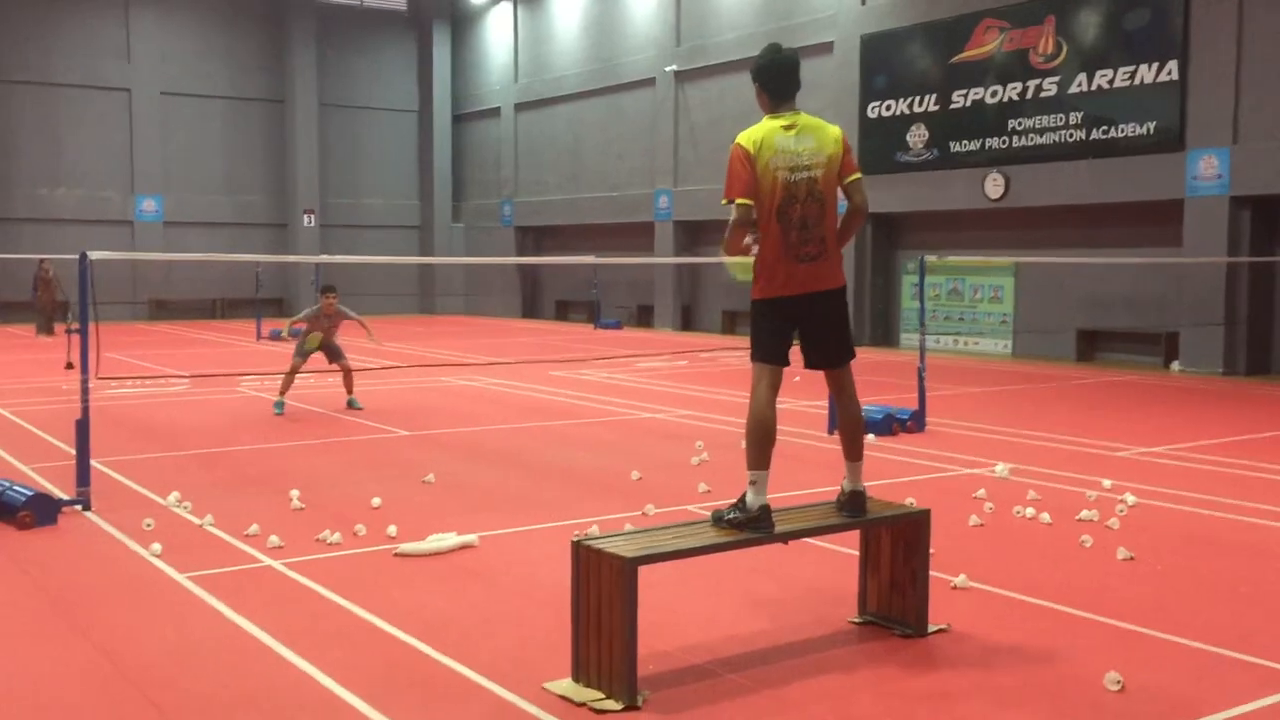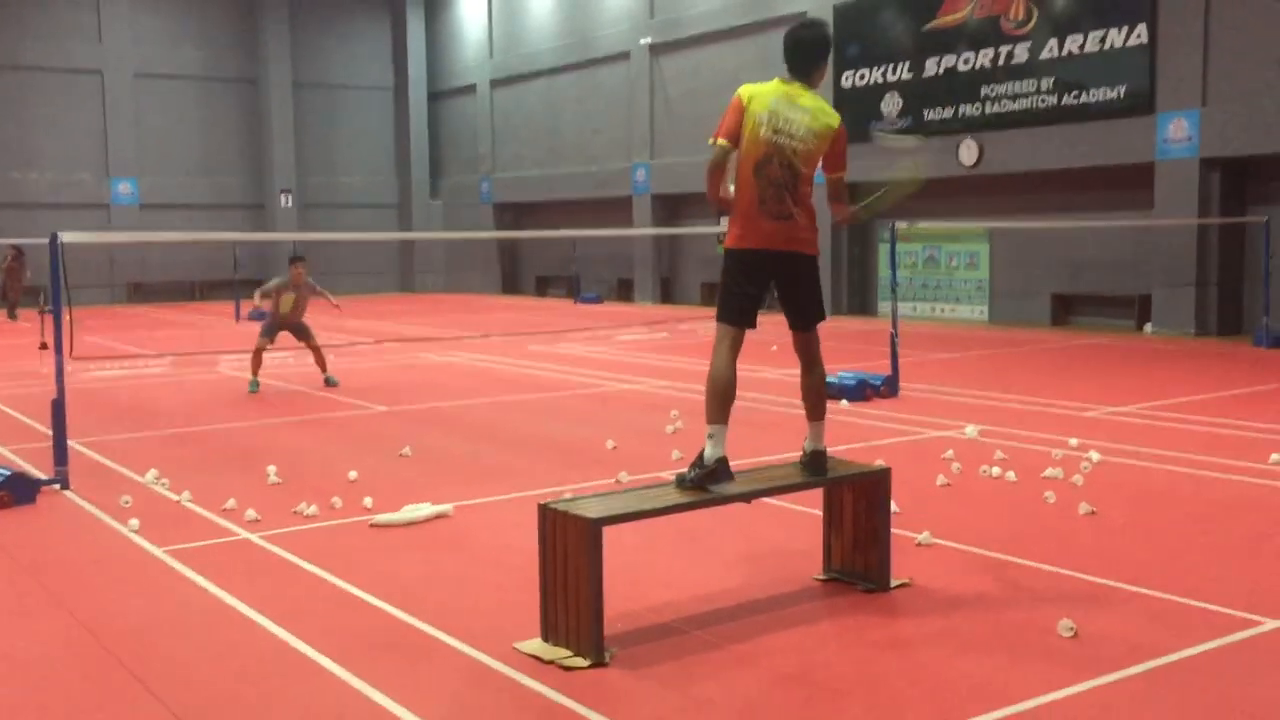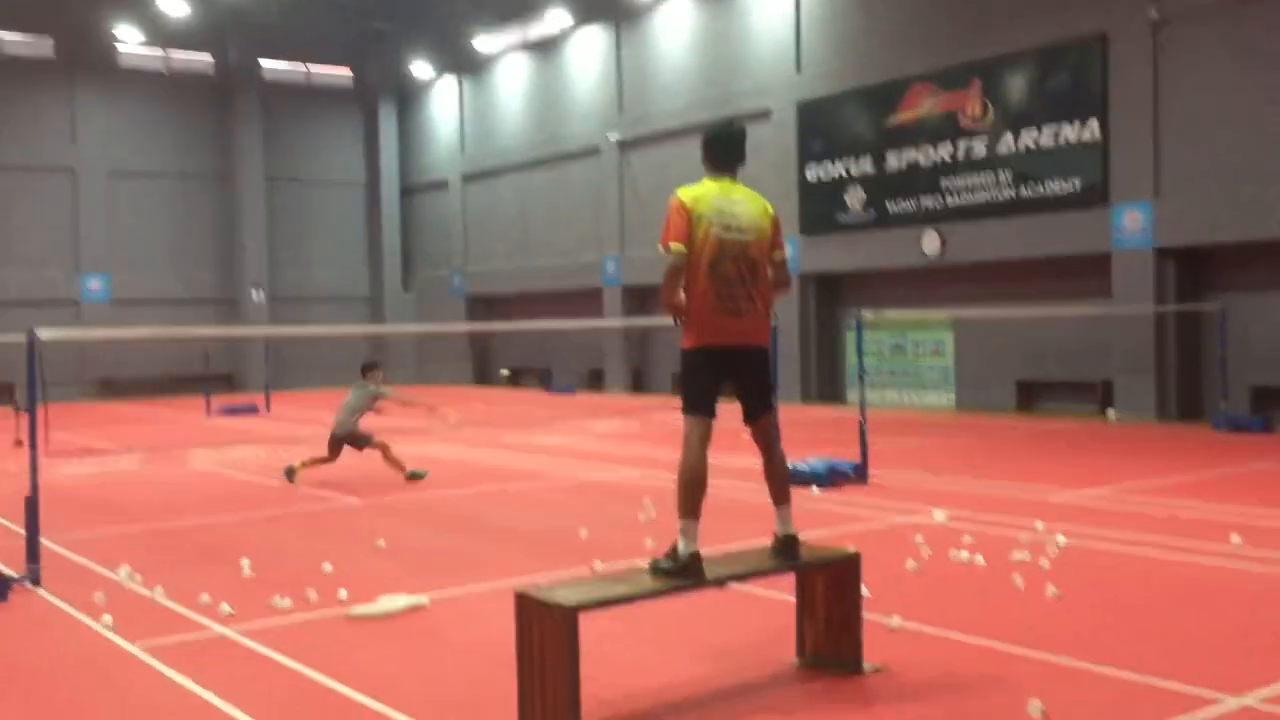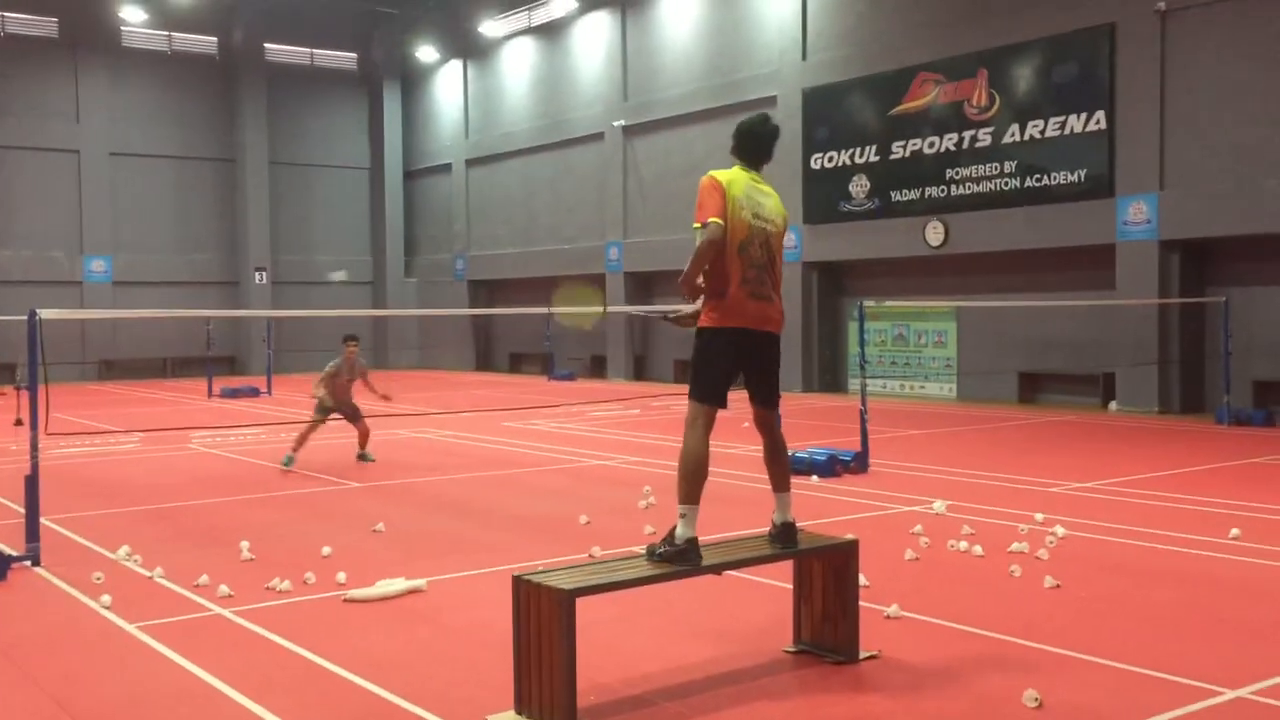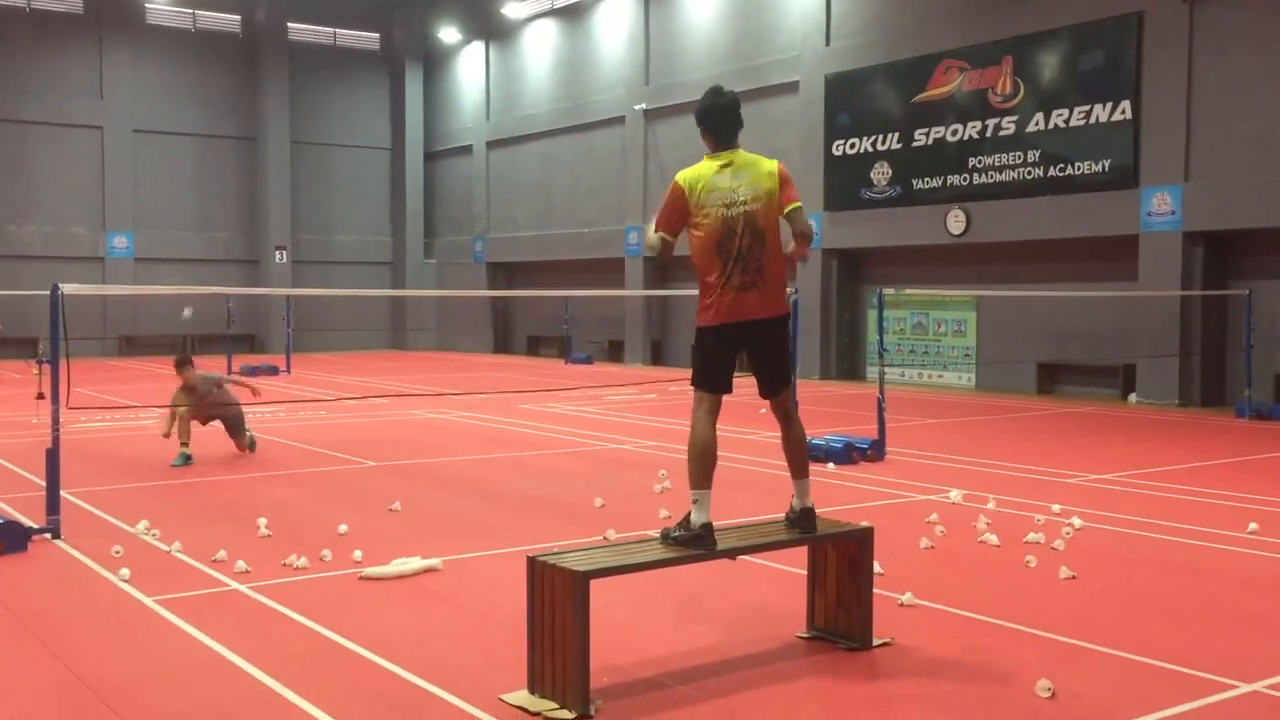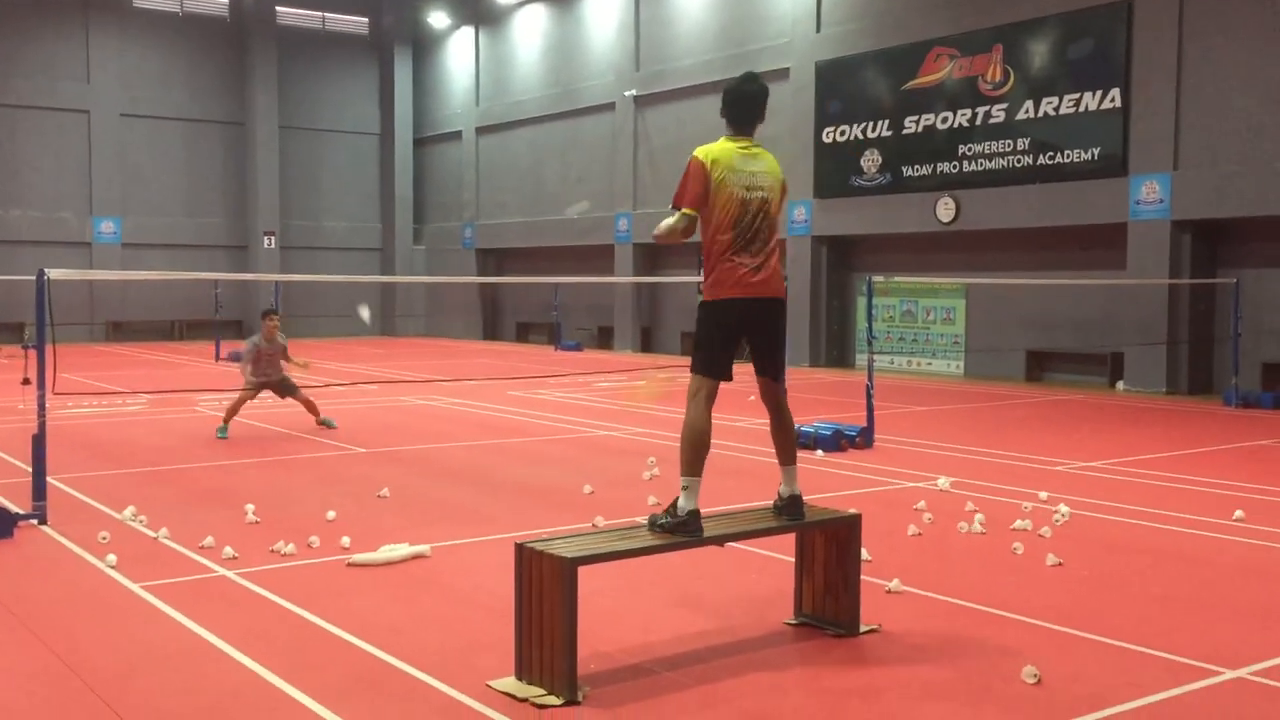
dt=0.7s
person 1, frame 1
left shoulder: (749, 143)
right shoulder: (833, 136)
left elbow: (743, 219)
right elbow: (859, 206)
left wrist: (734, 247)
left hip: (775, 286)
right hip: (827, 283)
left knee: (765, 385)
right knee: (842, 384)
left ankle: (756, 501)
right ankle: (854, 489)
person 1, frame 2
left shoulder: (748, 97)
right shoulder: (829, 119)
left elbow: (718, 159)
right elbow: (837, 194)
left wrist: (718, 196)
right wrist: (843, 212)
left hip: (747, 242)
right hip: (798, 247)
left knee: (727, 343)
right knee: (808, 347)
left ankle: (714, 453)
right ankle: (815, 449)
person 1, frame 3
left shoulder: (686, 199)
right shoulder: (762, 207)
left elbow: (676, 264)
right elbow: (782, 279)
left wrist: (671, 301)
left hip: (705, 337)
right hip: (753, 338)
left knee: (696, 436)
right knee: (766, 435)
left ankle: (687, 549)
right ankle: (786, 535)
person 1, frame 4
left shoulder: (718, 182)
right shoulder: (775, 202)
left elbow: (713, 236)
left wrist: (690, 278)
left hip: (725, 319)
right hip: (766, 323)
left knee: (699, 420)
right knee: (768, 422)
left ankle: (684, 535)
right ankle: (784, 522)
person 1, frame 5
left shoulder: (688, 180)
right shoulder: (773, 171)
left elbow: (659, 246)
right elbow: (804, 232)
left wrist: (653, 235)
right wrist: (795, 254)
left hip: (718, 315)
right hip: (770, 312)
left knee: (705, 410)
right knee: (785, 408)
left ankle: (699, 520)
right ankle: (803, 507)
person 1, frame 6
left shoulder: (706, 157)
right shoulder: (773, 166)
left elbow: (685, 225)
left wrist: (665, 231)
left hip: (726, 293)
right hip: (771, 294)
left knee: (701, 393)
right knee: (775, 395)
left ankle: (687, 506)
right ankle: (790, 495)
